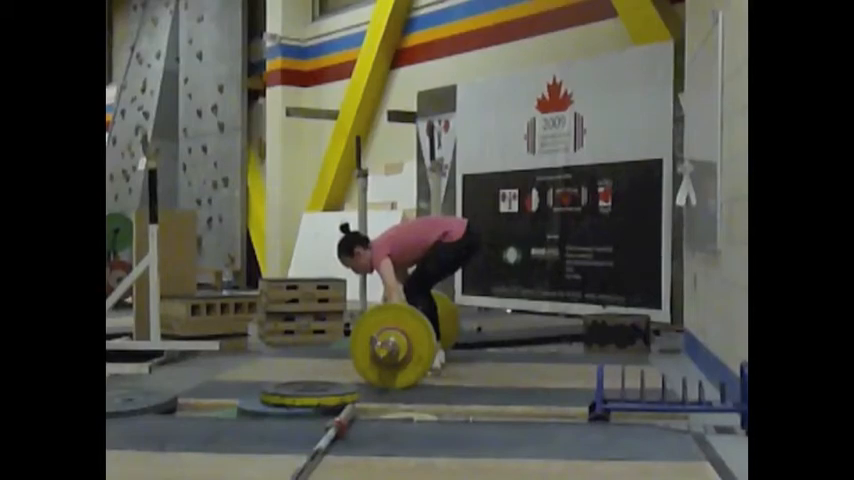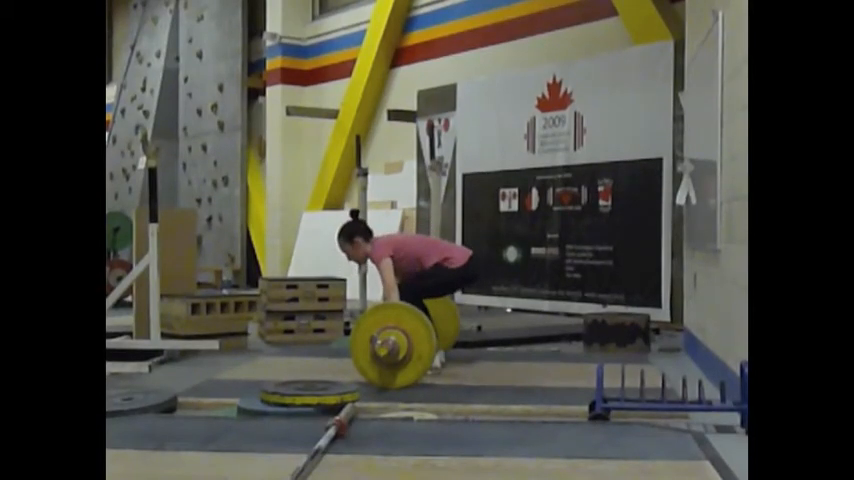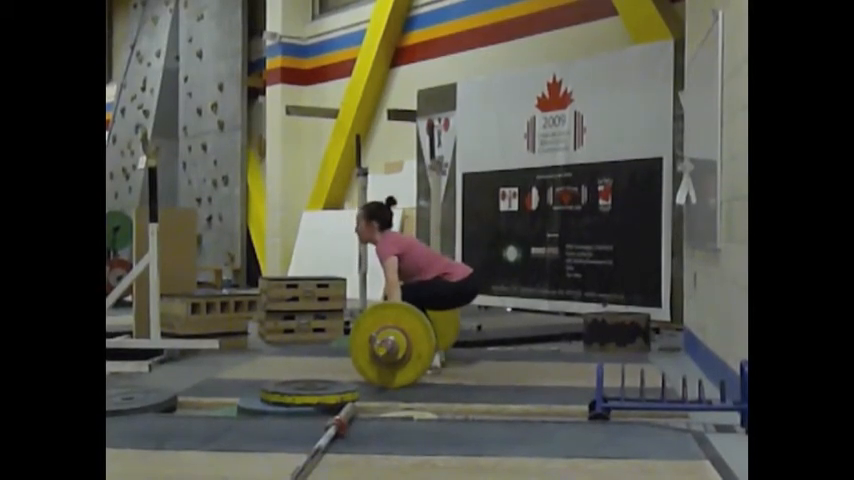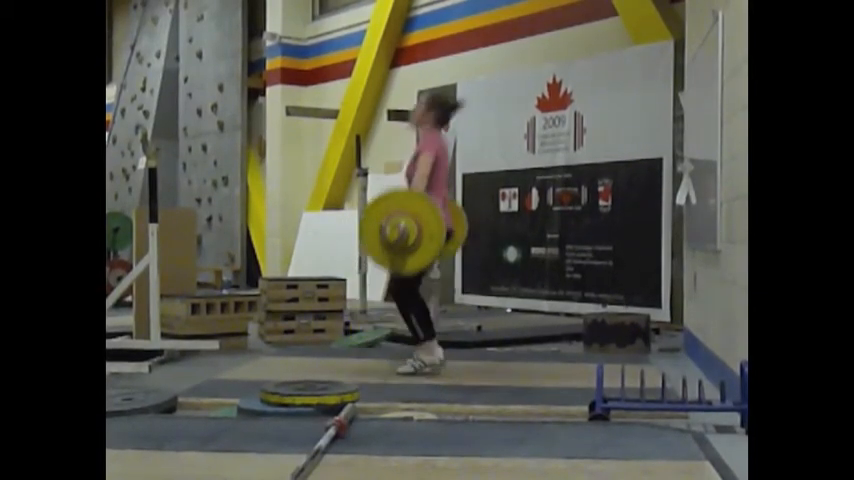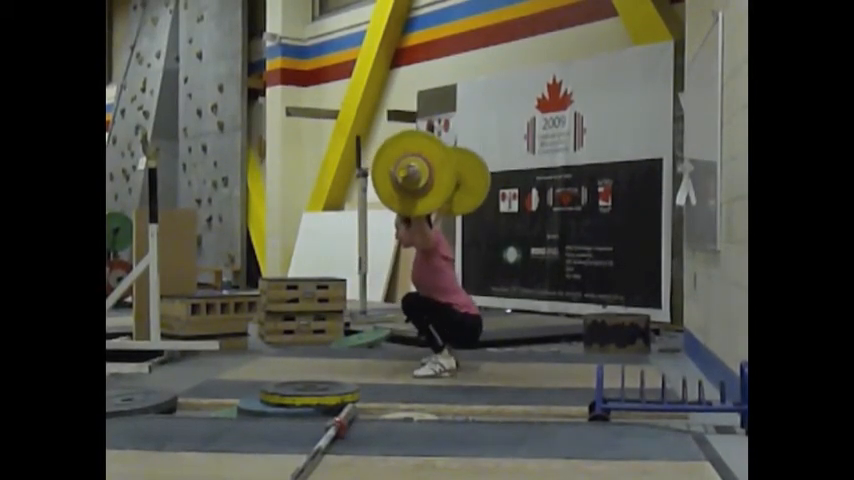
dt=1s
person 1, frame 1
left shoulder: (378, 252)
right shoulder: (388, 250)
left elbow: (392, 291)
right elbow: (401, 284)
left hip: (456, 238)
right hip: (463, 235)
left knee: (414, 289)
right knee: (418, 289)
person 1, frame 2
left shoulder: (378, 249)
right shoulder: (387, 244)
left elbow: (391, 291)
right elbow: (399, 284)
left hip: (458, 267)
right hip: (461, 264)
left knee: (405, 294)
right knee: (409, 294)
person 1, frame 3
left shoulder: (385, 244)
right shoulder: (395, 240)
left elbow: (392, 283)
right elbow: (406, 279)
left hip: (457, 284)
right hip: (461, 280)
person 1, frame 4
left shoulder: (429, 140)
right shoulder: (433, 140)
left elbow: (420, 178)
left knee: (402, 289)
right knee: (404, 288)
left ankle: (427, 354)
right ankle: (430, 348)
person 1, frame 5
left shoulder: (429, 246)
right shoulder: (434, 239)
left elbow: (419, 219)
left hip: (465, 324)
right hip: (463, 320)
left knee: (412, 302)
left ankle: (444, 360)
right ankle: (444, 352)
